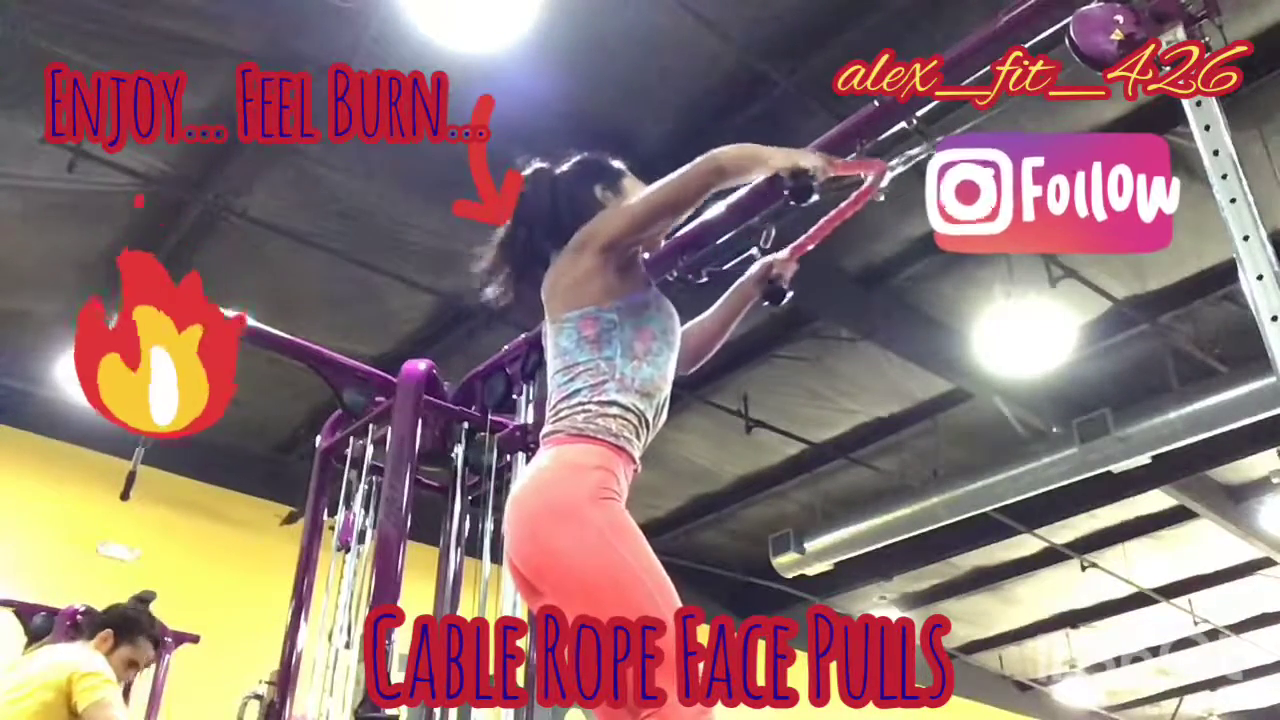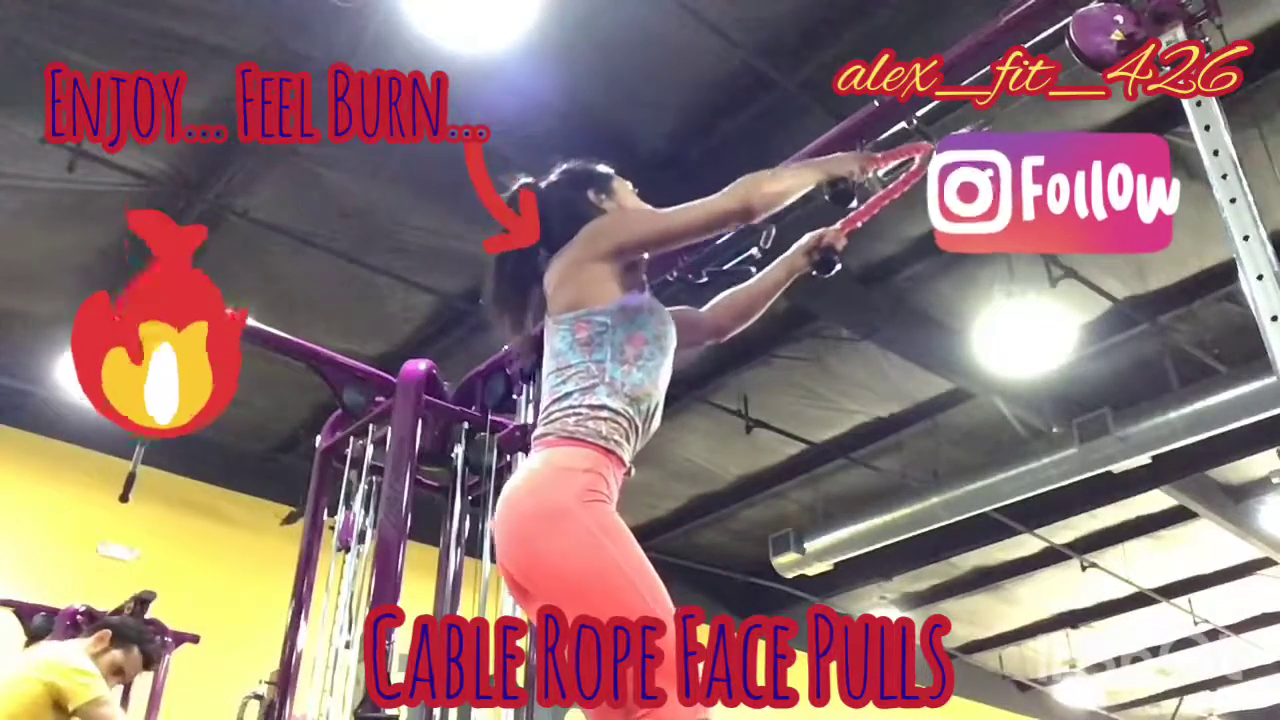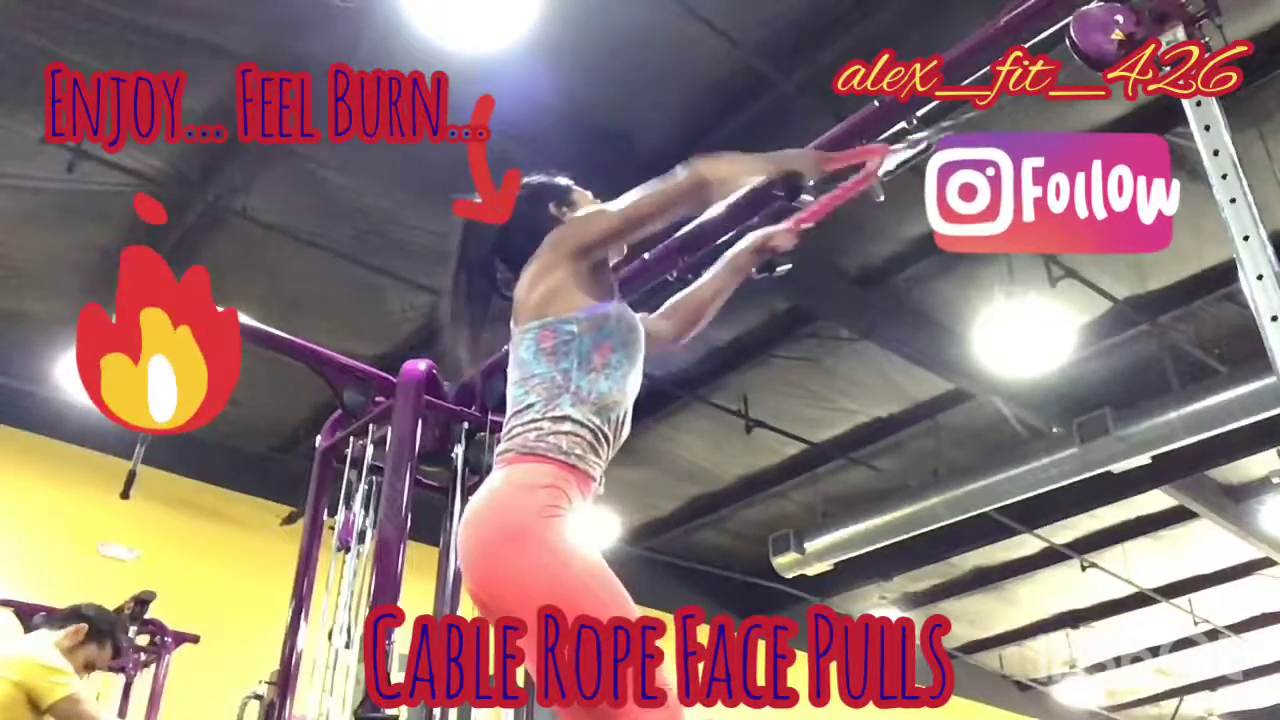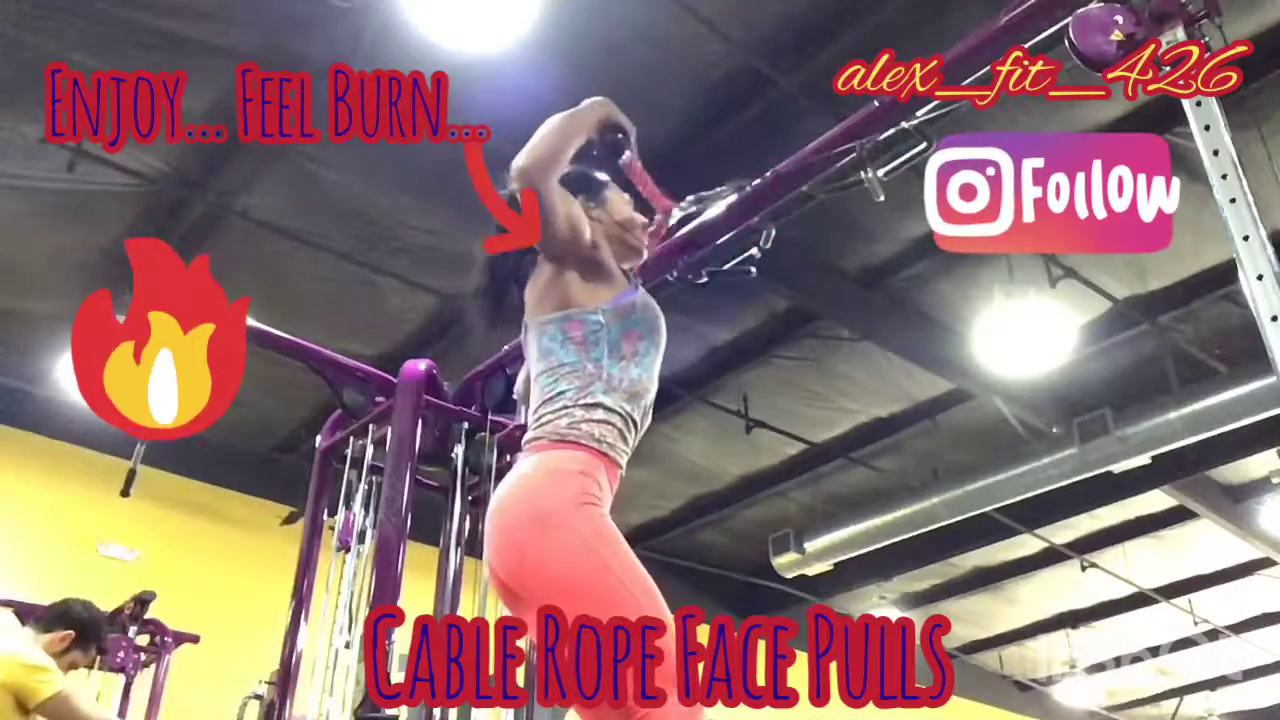
dt=0.5s
person 1, frame 1
left shoulder: (595, 286)
right shoulder: (598, 246)
left elbow: (676, 355)
right elbow: (713, 169)
left wrist: (753, 283)
right wrist: (791, 158)
left hip: (557, 502)
right hip: (572, 492)
person 1, frame 2
left shoulder: (626, 308)
right shoulder: (596, 242)
left elbow: (716, 321)
right elbow: (739, 202)
left wrist: (803, 255)
right wrist: (828, 167)
left hip: (548, 506)
right hip: (560, 498)
person 1, frame 3
left shoulder: (588, 305)
right shoulder: (562, 251)
left elbow: (670, 327)
right elbow: (692, 182)
left wrist: (751, 250)
right wrist: (783, 163)
left hip: (521, 523)
right hip: (522, 517)
person 1, frame 4
left shoulder: (564, 295)
right shoulder: (574, 254)
right elbow: (531, 171)
right wrist: (593, 114)
left hip: (539, 511)
right hip: (553, 501)
